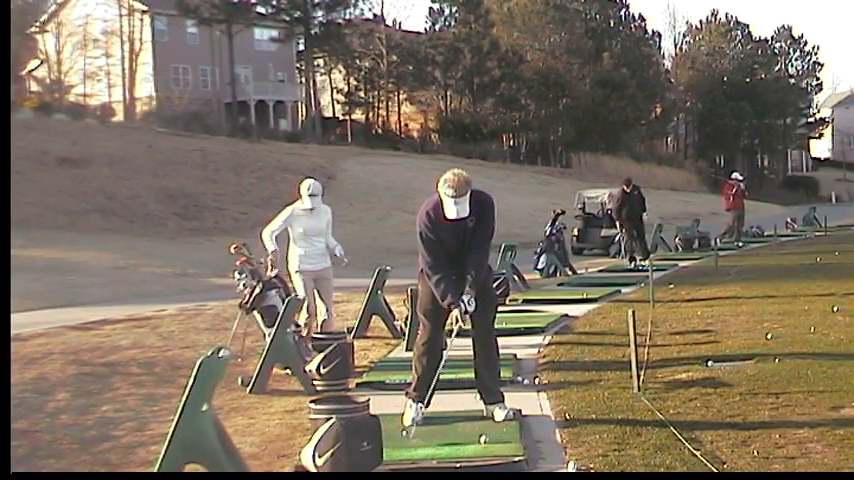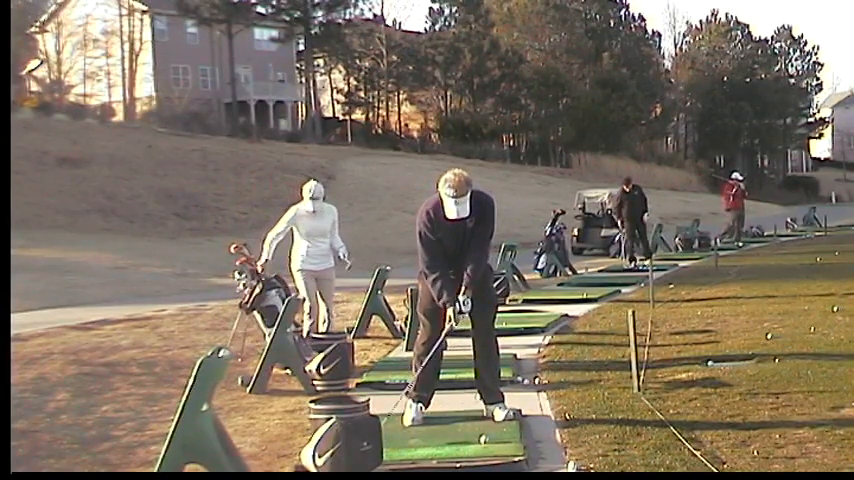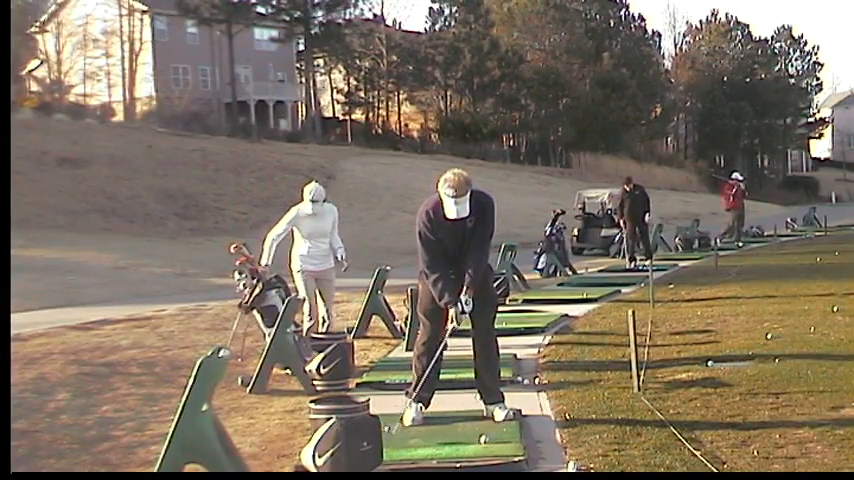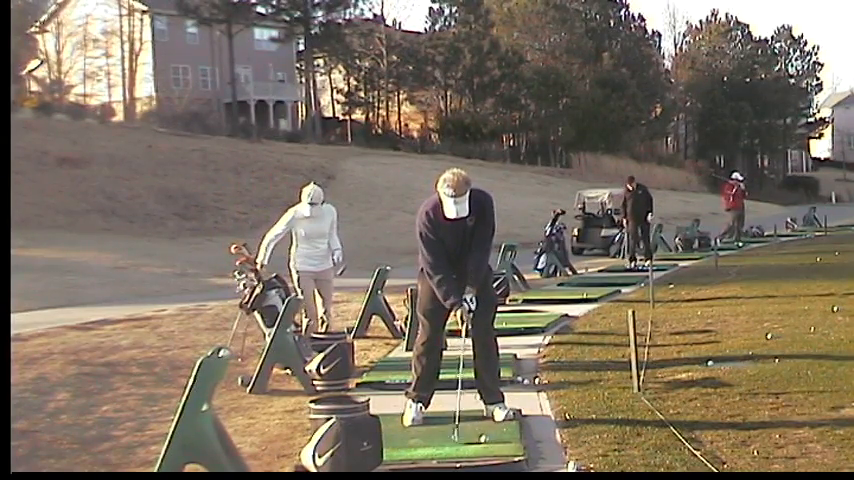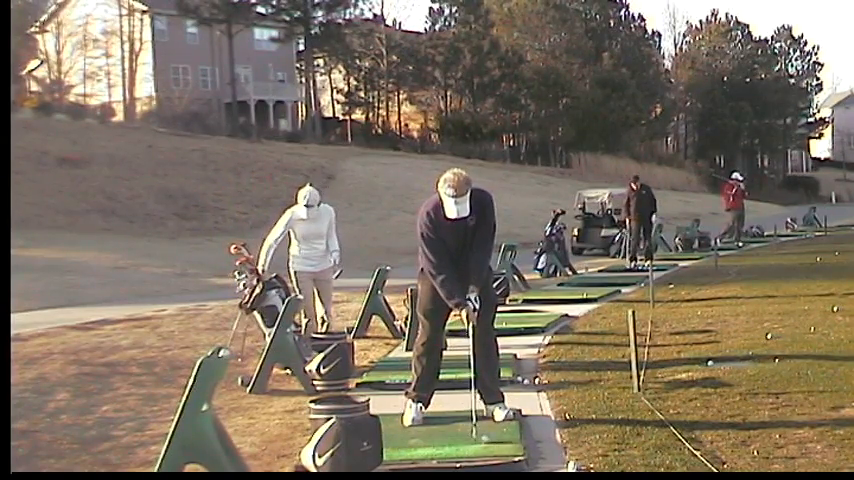
dt=0.2s
person 1, frame 1
left shoulder: (484, 203)
right shoulder: (428, 214)
left elbow: (480, 250)
right elbow: (433, 265)
left wrist: (469, 291)
right wrist: (451, 302)
left hip: (475, 274)
right hip: (436, 276)
left knee: (485, 334)
right knee: (429, 334)
left ankle: (493, 400)
right ankle: (416, 400)
person 1, frame 2
left shoulder: (484, 204)
right shoulder: (428, 213)
left elbow: (478, 251)
right elbow: (430, 264)
left wrist: (467, 291)
right wrist: (447, 301)
left hip: (475, 275)
right hip: (436, 276)
left knee: (485, 334)
right knee: (429, 334)
left ankle: (493, 400)
right ankle: (416, 400)
person 1, frame 3
left shoulder: (484, 204)
right shoulder: (428, 213)
left elbow: (479, 251)
right elbow: (431, 265)
left wrist: (468, 290)
right wrist: (448, 301)
left hip: (476, 274)
right hip: (437, 277)
left knee: (485, 334)
right knee: (430, 334)
left ankle: (493, 400)
right ankle: (417, 400)
person 1, frame 4
left shoulder: (483, 202)
right shoulder: (428, 214)
left elbow: (481, 249)
right elbow: (434, 265)
left wrist: (470, 290)
right wrist: (454, 302)
left hip: (475, 274)
right hip: (437, 276)
left knee: (484, 334)
right knee: (429, 334)
left ankle: (493, 400)
right ankle: (416, 400)
person 1, frame 5
left shoulder: (484, 202)
right shoulder: (428, 214)
left elbow: (483, 248)
right elbow: (437, 266)
left wrist: (473, 290)
right wrist: (459, 303)
left hip: (476, 274)
right hip: (437, 276)
left knee: (484, 334)
right knee: (429, 335)
left ankle: (493, 400)
right ankle: (416, 400)
person 2, frame 1
left shoulder: (326, 211)
right shoulder: (291, 212)
right elbow: (267, 233)
left wrist: (337, 249)
right wrist: (273, 251)
left hip: (323, 267)
right hip: (301, 268)
left knee: (327, 310)
right knee: (309, 311)
person 2, frame 2
left shoulder: (331, 211)
right shoulder: (295, 213)
right elbow: (273, 236)
left wrist: (341, 249)
right wrist: (264, 259)
left hip: (326, 266)
right hip: (303, 267)
left knee: (327, 310)
right knee: (311, 310)
person 2, frame 3
left shoulder: (331, 211)
right shoulder: (296, 213)
right elbow: (273, 237)
left wrist: (339, 250)
right wrist: (265, 263)
left hip: (326, 266)
right hip: (303, 267)
left knee: (327, 311)
right knee: (310, 312)
person 2, frame 4
left shoulder: (330, 211)
right shoulder: (293, 215)
right elbow: (271, 238)
left wrist: (337, 252)
right wrist: (261, 262)
left hip: (325, 267)
right hip: (302, 268)
left knee: (325, 311)
right knee: (309, 313)
person 2, frame 5
left shoulder: (328, 212)
right shoulder: (291, 216)
right elbow: (272, 241)
left wrist: (335, 253)
right wrist: (262, 267)
left hip: (324, 267)
right hip: (300, 268)
left knee: (326, 311)
right knee: (309, 313)
